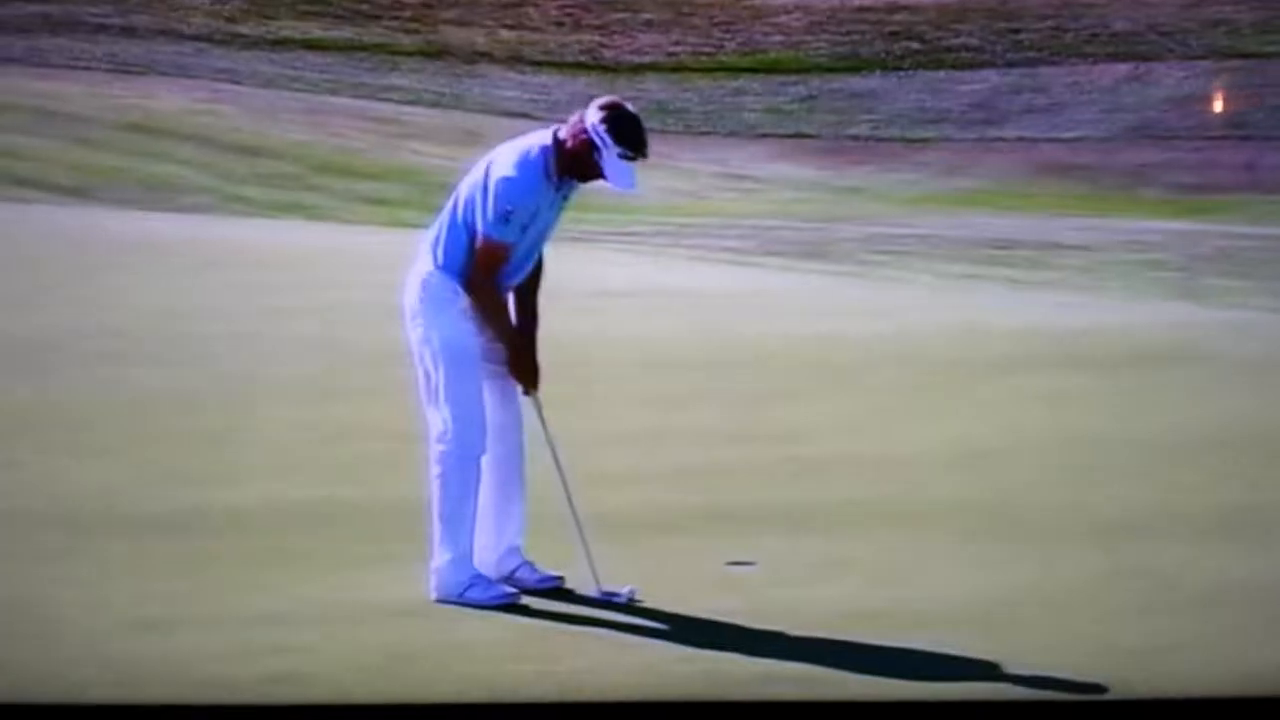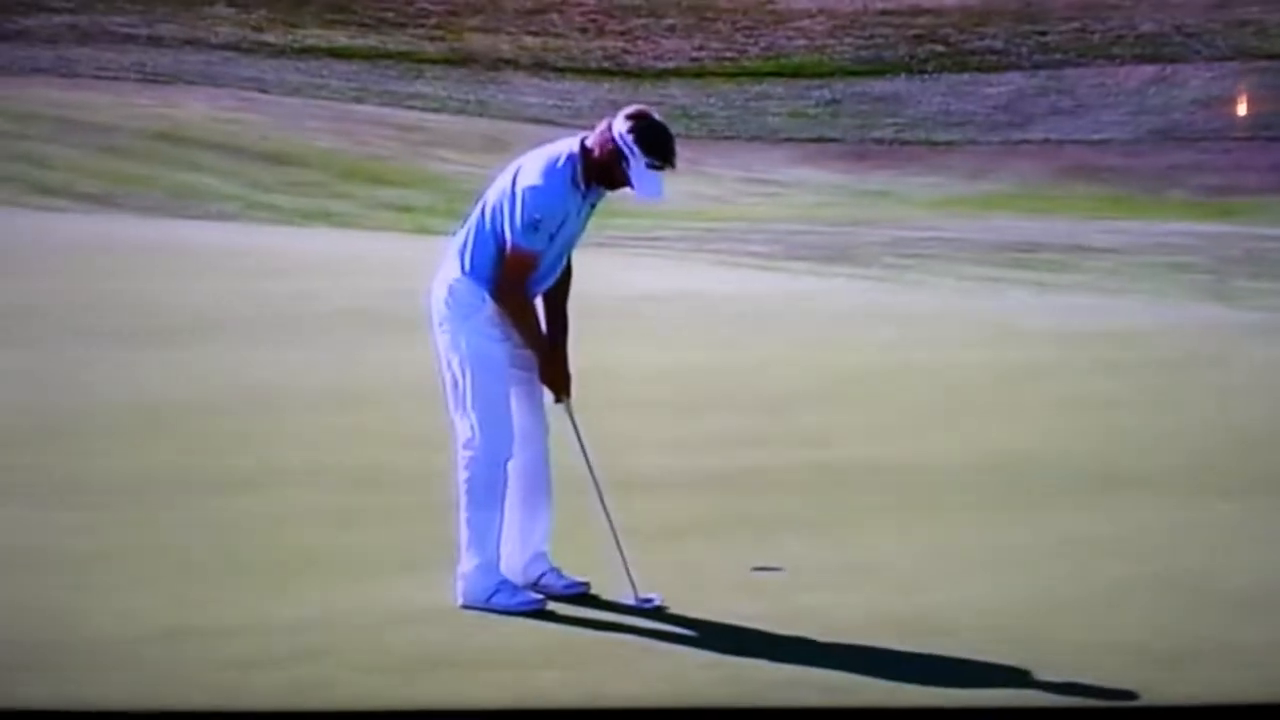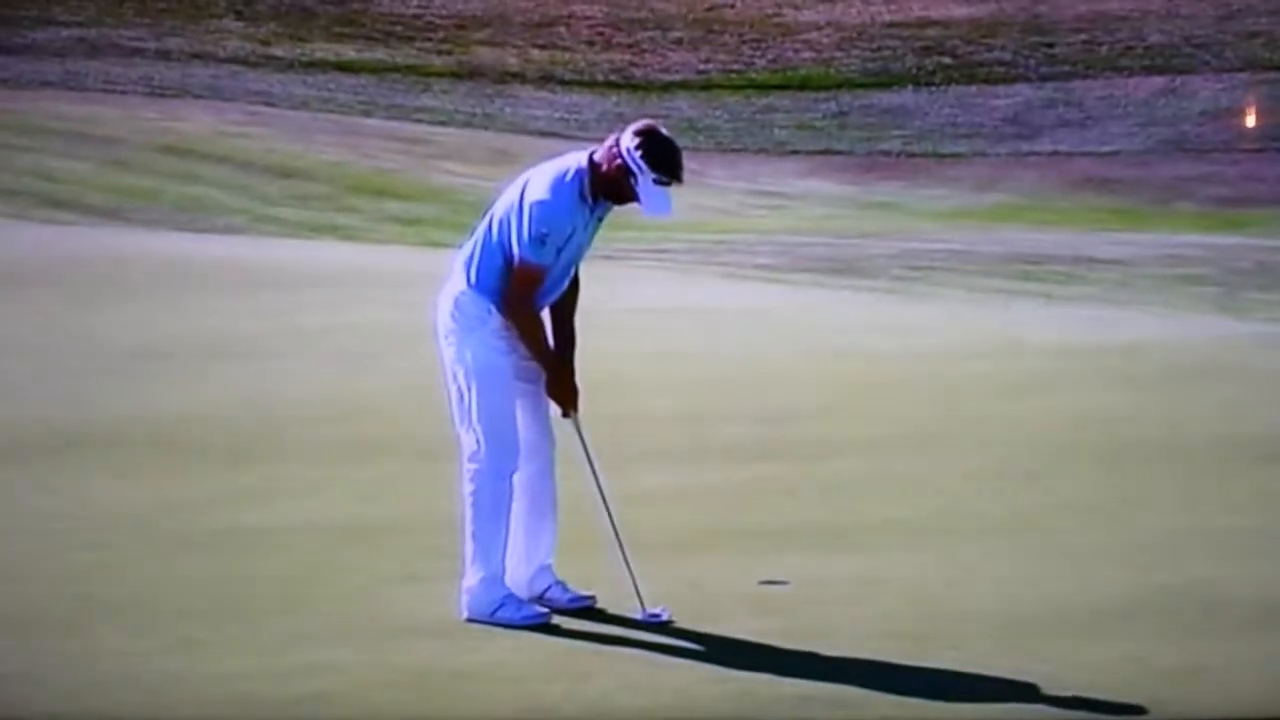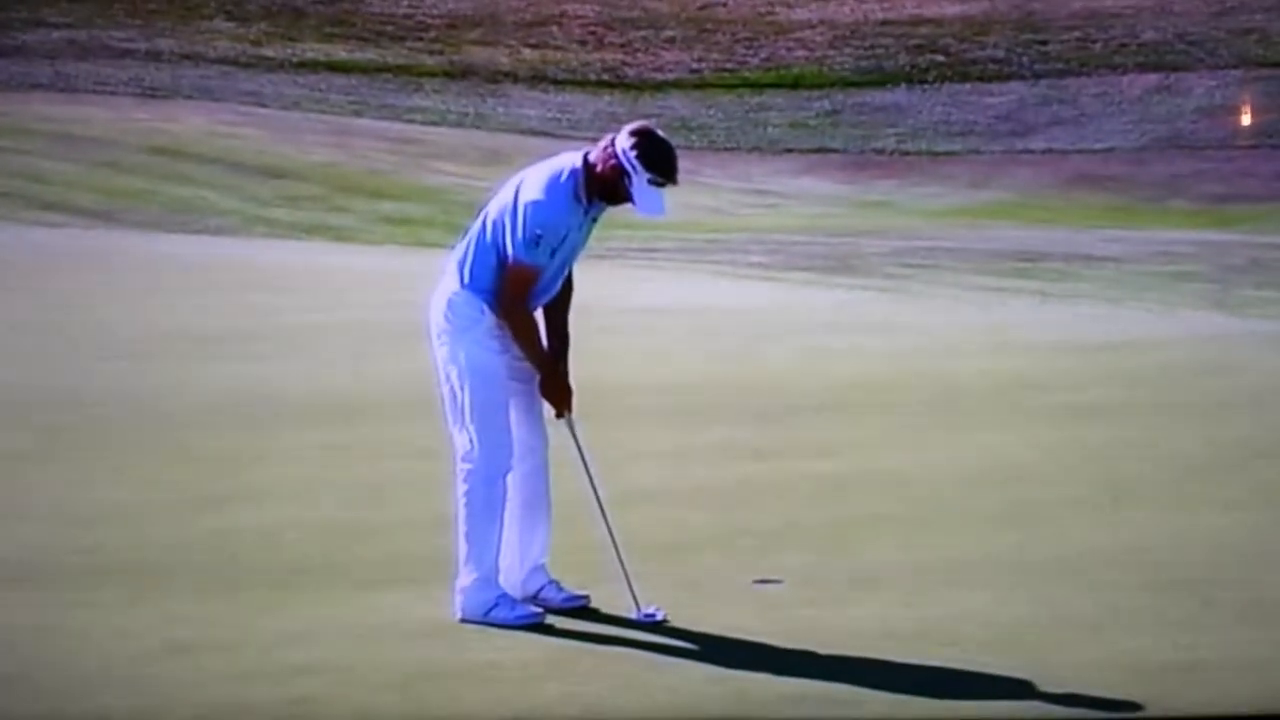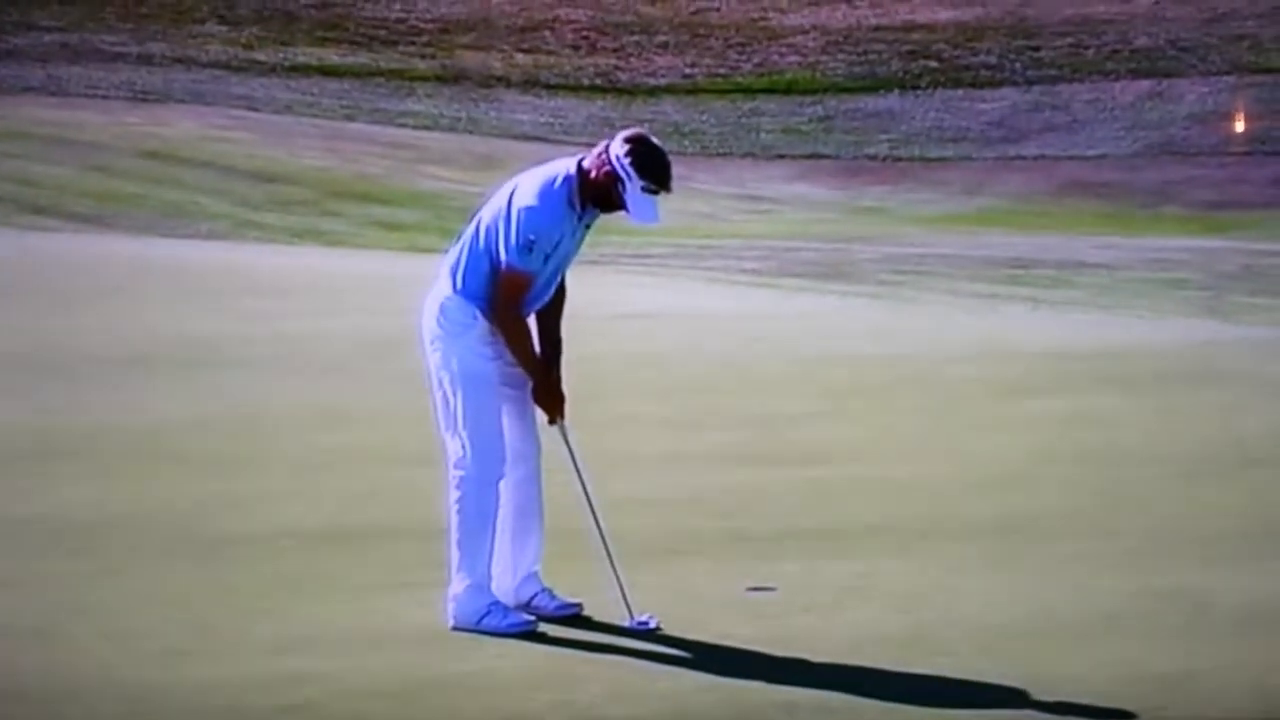
dt=0.4s
person 1, frame 1
left shoulder: (562, 171)
right shoulder: (518, 177)
right elbow: (481, 277)
left wrist: (527, 339)
right wrist: (515, 349)
left hip: (479, 297)
right hip: (445, 295)
left knee: (504, 432)
right knee: (462, 436)
left ankle: (500, 558)
right ankle: (453, 573)
person 1, frame 2
left shoulder: (589, 178)
right shoulder: (545, 185)
right elbow: (511, 285)
left wrist: (558, 347)
right wrist: (547, 356)
left hip: (505, 304)
right hip: (472, 301)
left knee: (530, 439)
right knee: (489, 442)
left ankle: (527, 564)
right ankle: (480, 579)
person 1, frame 3
left shoulder: (597, 192)
right shoulder: (553, 199)
left elbow: (566, 275)
right elbow: (519, 299)
left wrist: (566, 360)
right wrist: (554, 370)
left hip: (510, 317)
right hip: (477, 314)
left knee: (535, 452)
right knee: (494, 456)
left ankle: (531, 578)
right ankle: (484, 592)
person 1, frame 4
left shoulder: (590, 192)
right shoulder: (547, 200)
left elbow: (559, 275)
right elbow: (513, 299)
left wrist: (559, 361)
right wrist: (548, 372)
left hip: (503, 317)
right hip: (471, 314)
left knee: (529, 451)
right knee: (488, 455)
left ankle: (525, 577)
right ankle: (478, 592)
person 1, frame 5
left shoulder: (584, 198)
right shoulder: (541, 204)
right elbow: (506, 305)
left wrist: (552, 366)
right wrist: (540, 378)
left hip: (495, 322)
right hip: (463, 320)
left knee: (522, 458)
right knee: (481, 462)
left ankle: (518, 584)
right ankle: (470, 599)
